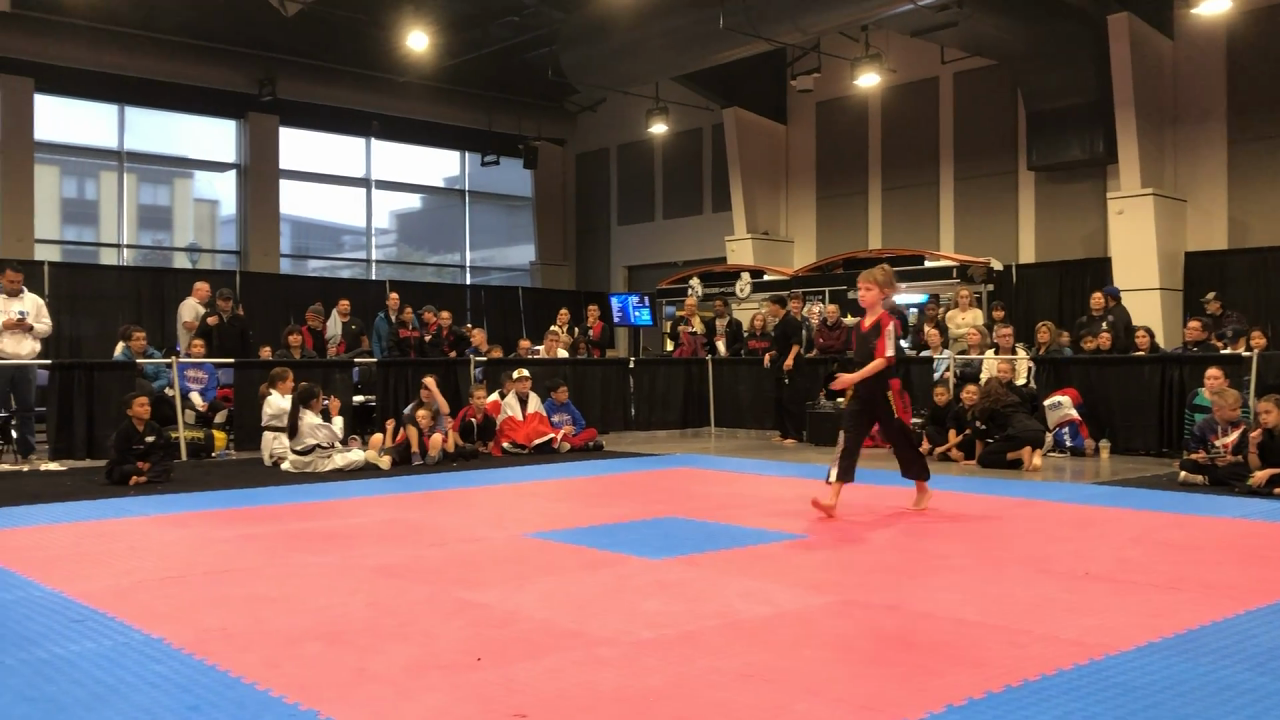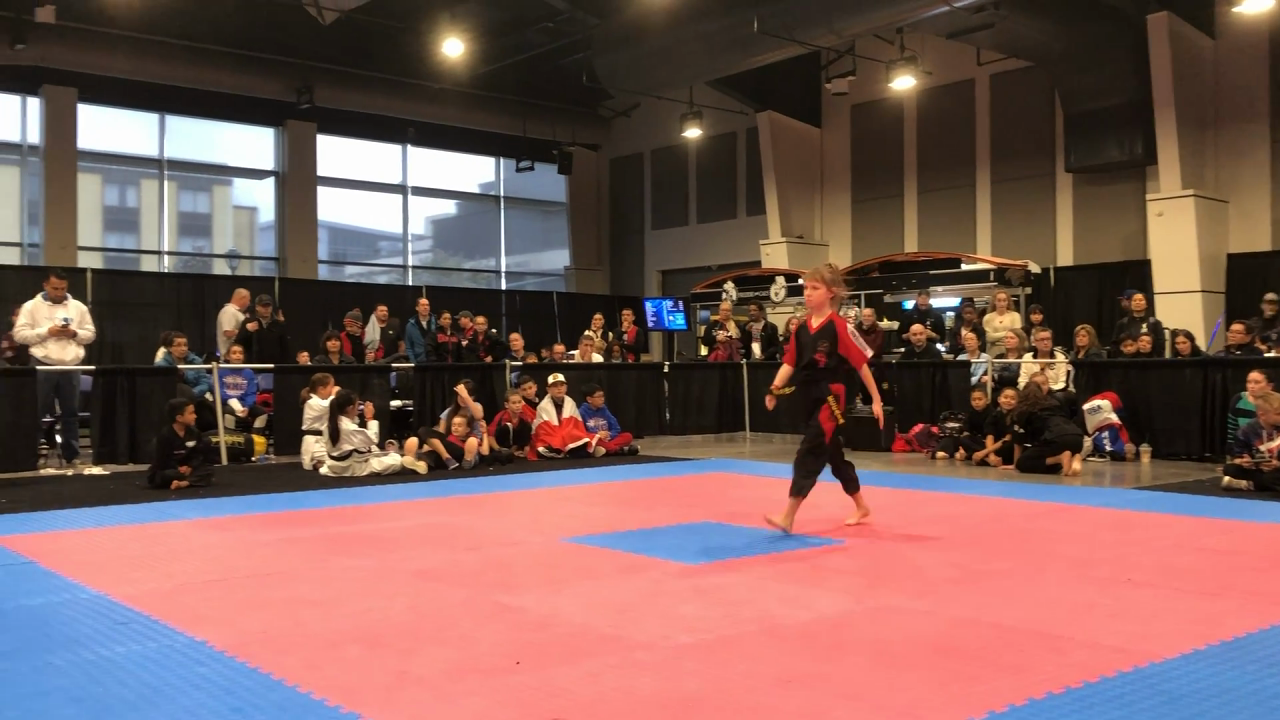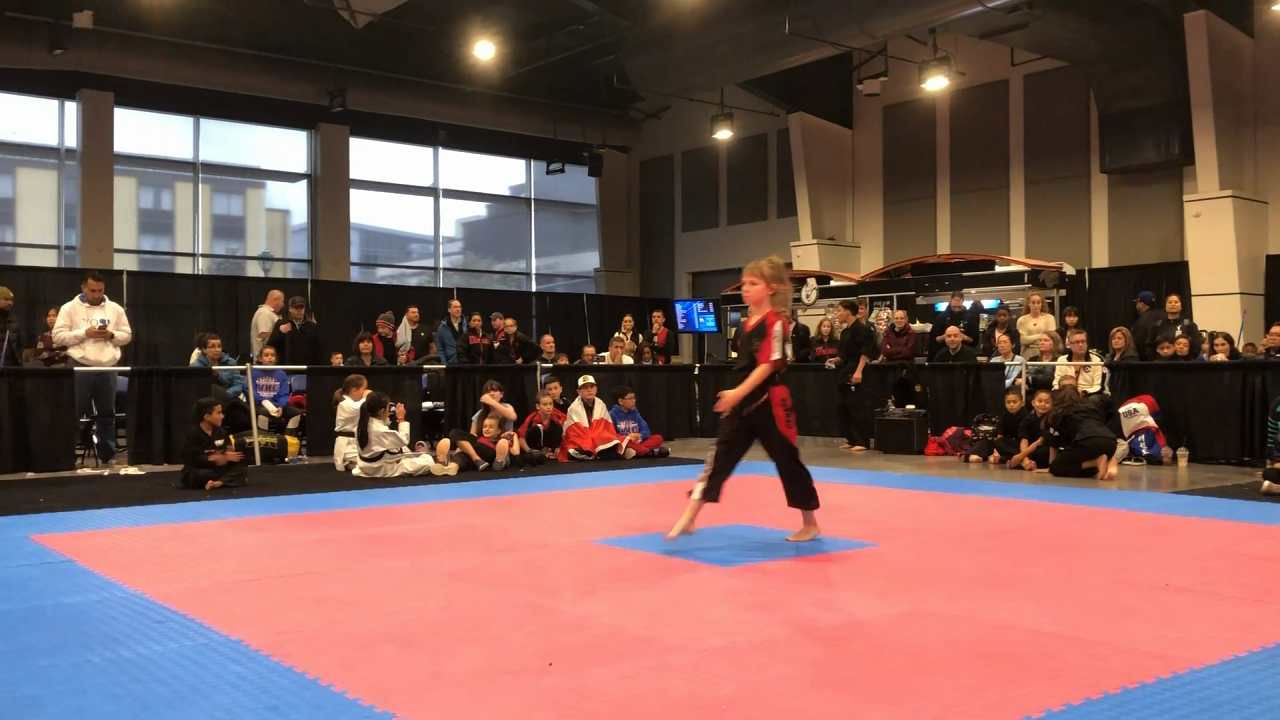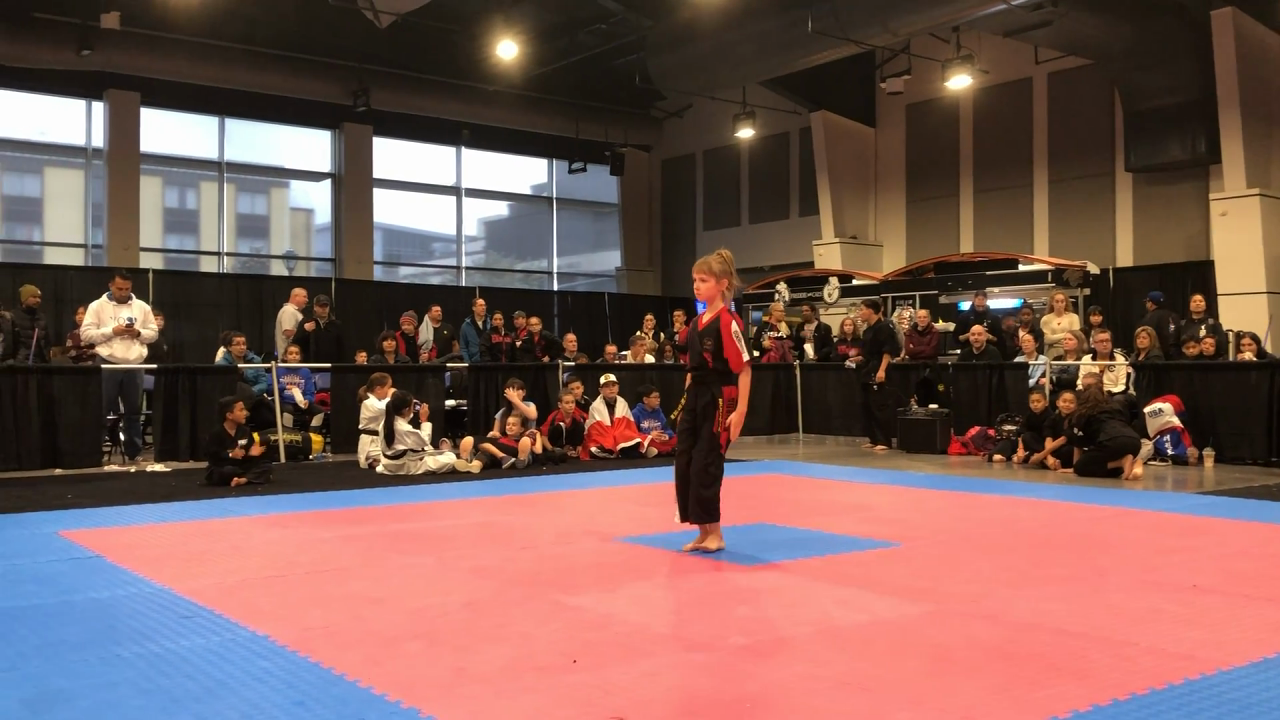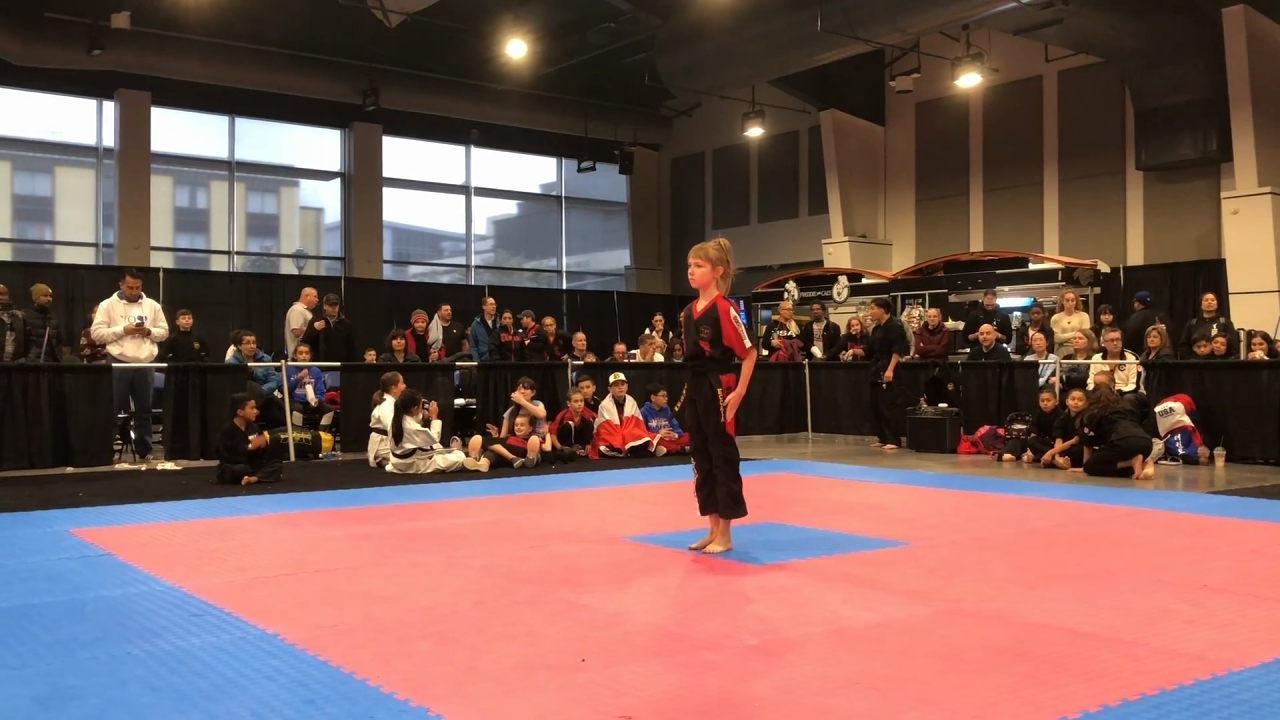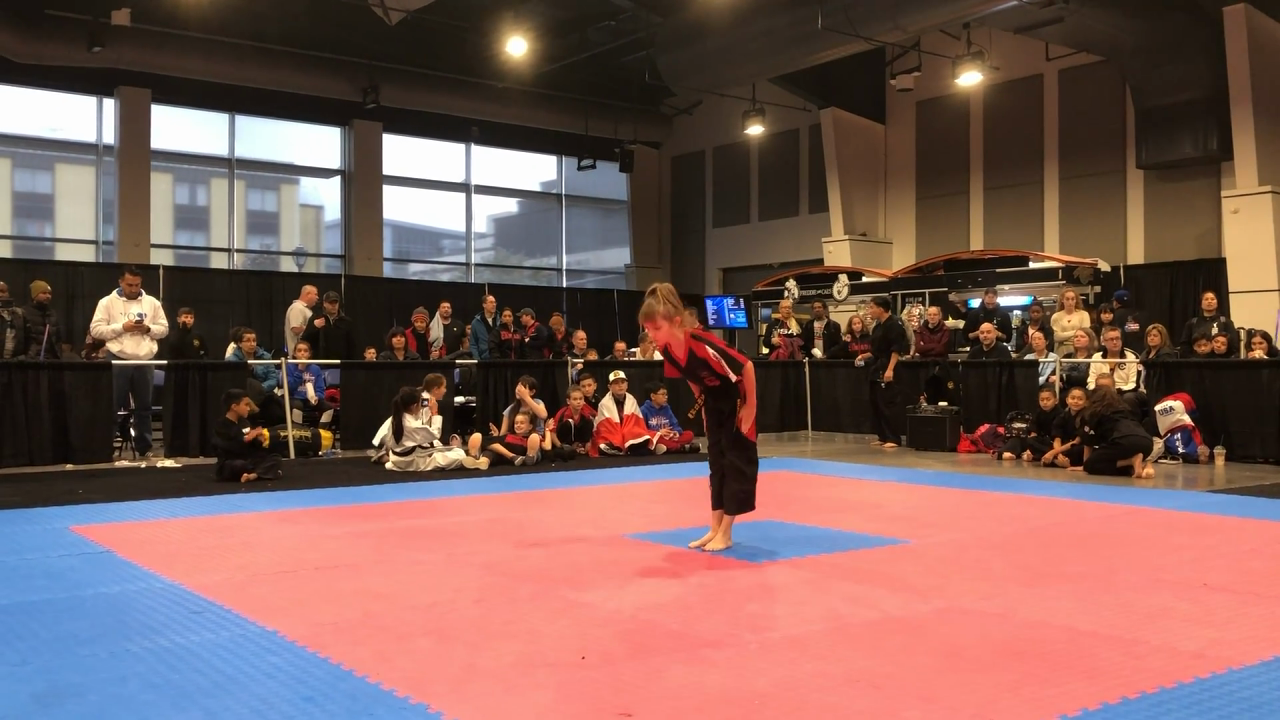
dt=0.5s
person 1, frame 1
left shoulder: (887, 323)
right shoulder: (859, 326)
left elbow: (883, 361)
left wrist: (853, 378)
right wrist: (852, 388)
left hip: (885, 390)
right hip: (862, 391)
left knee: (902, 441)
right knee: (848, 440)
left ankle: (923, 490)
right ankle: (832, 500)
person 1, frame 2
left shoulder: (839, 326)
right shoulder: (801, 328)
left elbow: (861, 363)
right elbow: (789, 363)
left wrist: (875, 399)
right wrist: (774, 389)
left hip: (829, 396)
right hip: (808, 395)
left knee: (809, 452)
right knee: (832, 453)
left ankle: (788, 516)
right ankle: (861, 507)
person 1, frame 3
left shoulder: (775, 322)
right shoulder: (745, 325)
left elbow: (768, 365)
left wrist: (738, 392)
right wrist: (734, 397)
left hip: (768, 399)
right hip: (743, 399)
left knee: (787, 460)
right knee: (721, 456)
left ankle: (810, 523)
right ankle: (688, 520)
person 1, frame 4
left shoulder: (728, 322)
right shoulder: (696, 322)
left elbow: (744, 368)
left wrist: (741, 411)
right wrist: (685, 402)
left hip: (719, 398)
right hip: (694, 397)
left knee: (705, 466)
right knee: (683, 466)
left ankle: (714, 533)
right ankle: (704, 532)
person 1, frame 5
left shoulder: (724, 308)
right shoulder: (689, 311)
left elbow: (750, 352)
left wrist: (739, 392)
right wrist: (695, 387)
left hip: (719, 388)
right hip: (695, 386)
left knee: (723, 458)
right knee: (701, 459)
left ankle: (724, 535)
right ankle: (713, 531)
person 1, frame 6
left shoulder: (703, 344)
right shoulder: (667, 350)
left elbow: (746, 367)
left wrist: (750, 406)
right wrist: (703, 403)
left hip: (737, 401)
right hip: (714, 403)
left knee: (738, 462)
right knee: (718, 463)
left ankle: (725, 533)
right ankle: (715, 529)
person 2, frame 1
left shoulder: (34, 301)
left elbow: (47, 328)
left wrist: (30, 327)
left hip: (26, 362)
left knee: (26, 408)
left ankle: (27, 450)
person 2, frame 2
left shoulder: (78, 307)
right shoulder: (31, 306)
left elbow: (90, 334)
right elbow: (20, 335)
left wrist: (75, 333)
right wrist: (46, 332)
left hip: (70, 367)
right hip: (42, 366)
left knee: (70, 413)
right knee: (37, 413)
left ankle: (72, 455)
person 2, frame 3
left shoulder: (115, 309)
right shoulder: (69, 308)
left elbow: (127, 335)
right elbow: (58, 336)
left wrist: (111, 335)
right wrist: (84, 333)
left hip: (107, 368)
right hip: (79, 366)
left knee: (107, 413)
right knee: (74, 413)
left ankle: (108, 455)
person 2, frame 4
left shoulder: (142, 307)
right shoulder: (97, 306)
left elbow: (153, 333)
right elbow: (86, 334)
left wrist: (138, 333)
right wrist: (111, 331)
left hip: (134, 366)
right hip: (107, 364)
left knee: (133, 411)
right knee: (103, 410)
left ankle: (134, 451)
person 2, frame 5
left shoulder: (152, 305)
right shoulder: (107, 305)
left elbow: (164, 332)
right elbow: (97, 333)
left wrist: (149, 331)
right wrist: (122, 330)
left hip: (145, 364)
right hip: (118, 363)
left knee: (144, 409)
right knee: (114, 409)
left ankle: (145, 450)
person 2, frame 6
left shoulder: (152, 303)
right shoulder: (107, 302)
left elbow: (164, 329)
right elbow: (96, 330)
left wrist: (148, 329)
right wrist: (122, 327)
left hip: (145, 361)
right hip: (118, 360)
left knee: (144, 407)
right knee: (114, 406)
left ankle: (145, 447)
